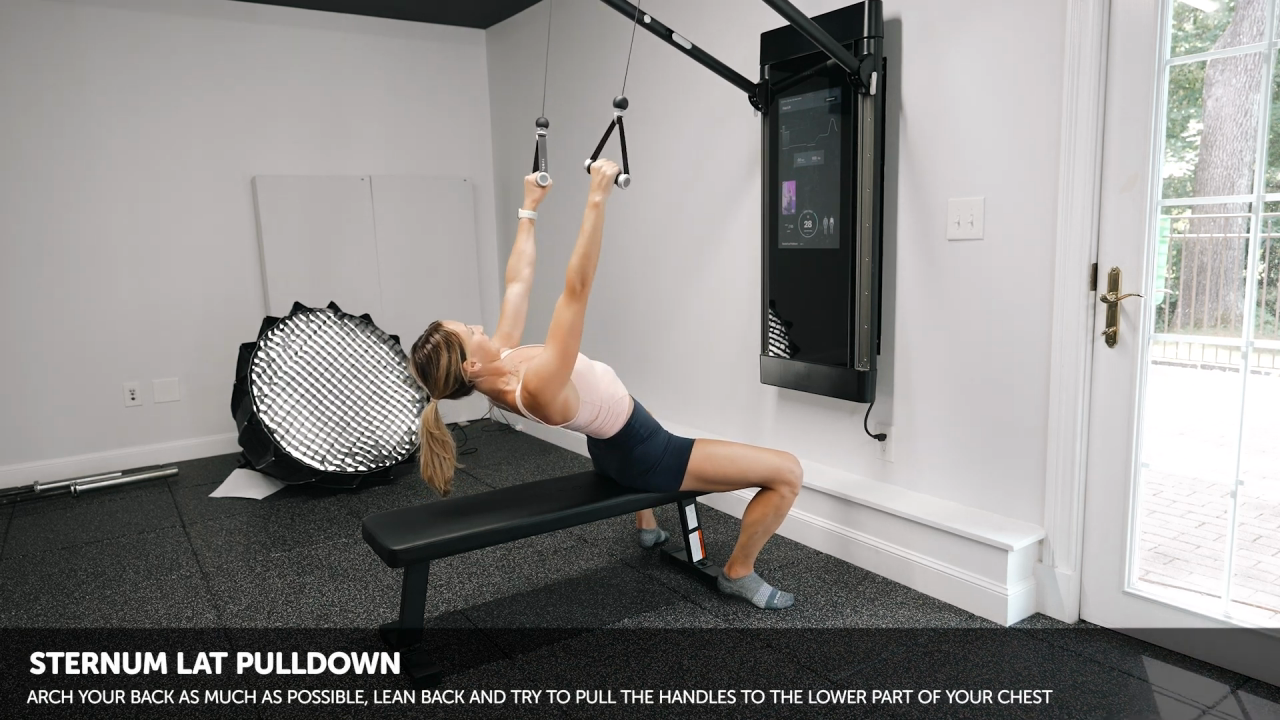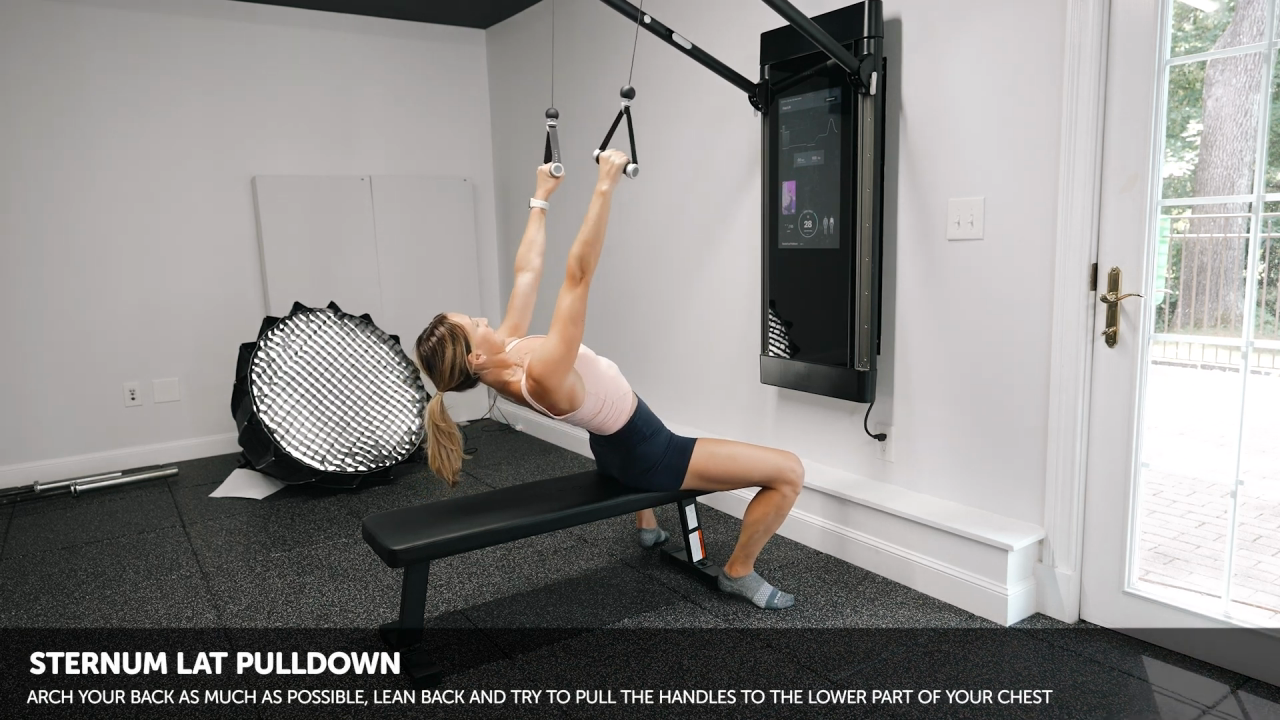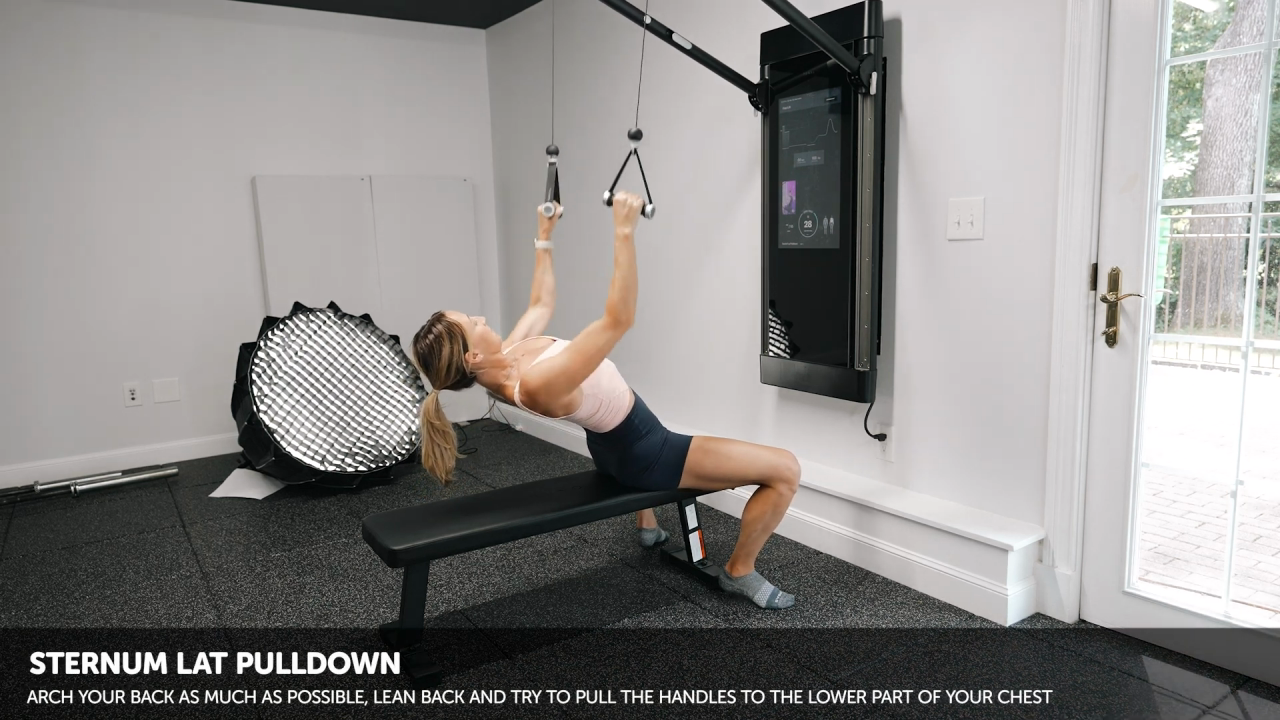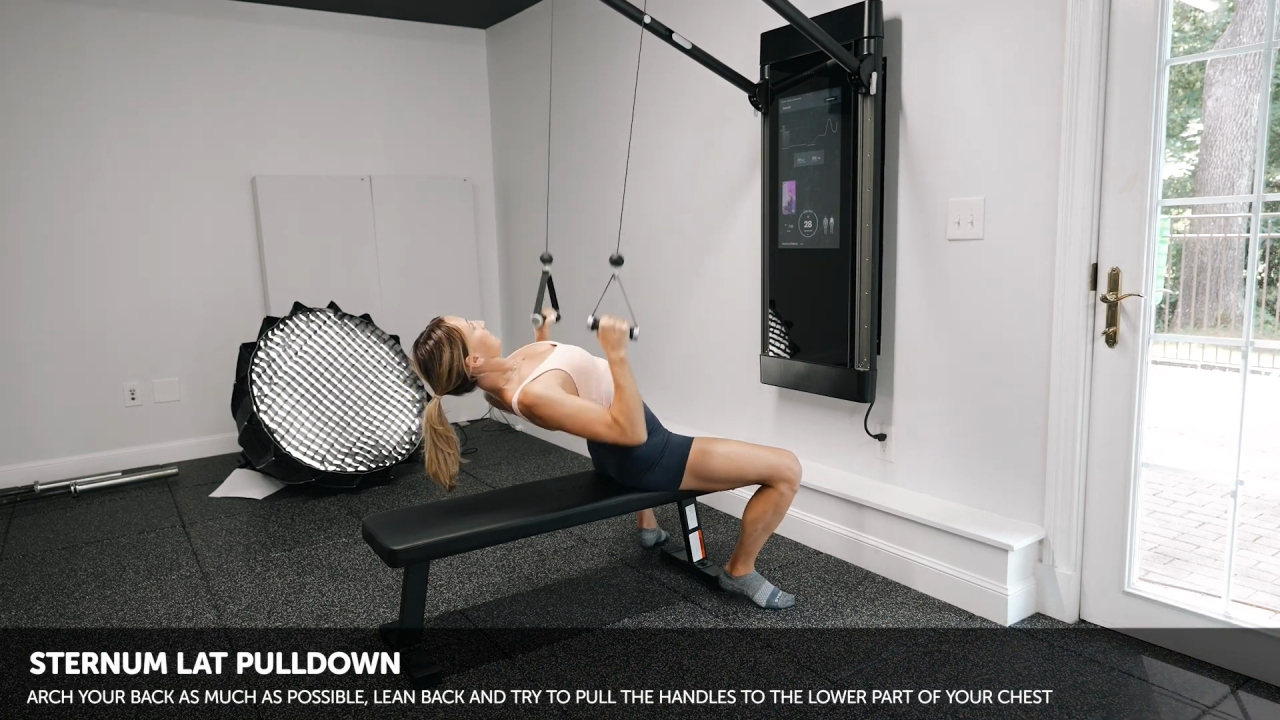
dt=0.5s
person 1, frame 1
left shoulder: (501, 362)
right shoulder: (536, 388)
left elbow: (518, 280)
right elbow: (577, 288)
left wrist: (529, 208)
right wrist: (596, 199)
left hip: (616, 449)
right hip: (645, 457)
right knee: (788, 471)
left ankle: (647, 526)
right ankle: (738, 573)
person 1, frame 2
left shoulder: (506, 356)
right shoulder: (540, 377)
left elbow: (527, 270)
right elbow: (578, 274)
left wrist: (541, 197)
right wrist: (604, 187)
left hip: (617, 446)
right hip: (645, 456)
right knee: (788, 472)
left ankle: (647, 526)
right ankle: (738, 573)
person 1, frame 3
left shoulder: (504, 362)
right shoulder: (536, 382)
left elbow: (541, 307)
right elbow: (619, 320)
left wrist: (544, 237)
right wrist: (623, 233)
left hip: (614, 444)
right hip: (643, 453)
right knee: (784, 470)
left ankle: (648, 525)
right ankle: (739, 574)
person 1, frame 4
left shoulder: (502, 379)
right shoulder: (533, 396)
right elbow: (632, 430)
left wrist: (543, 333)
right wrist: (616, 354)
left hip: (611, 452)
right hip: (644, 458)
right knee: (785, 468)
left ankle: (648, 526)
right ankle: (739, 573)
